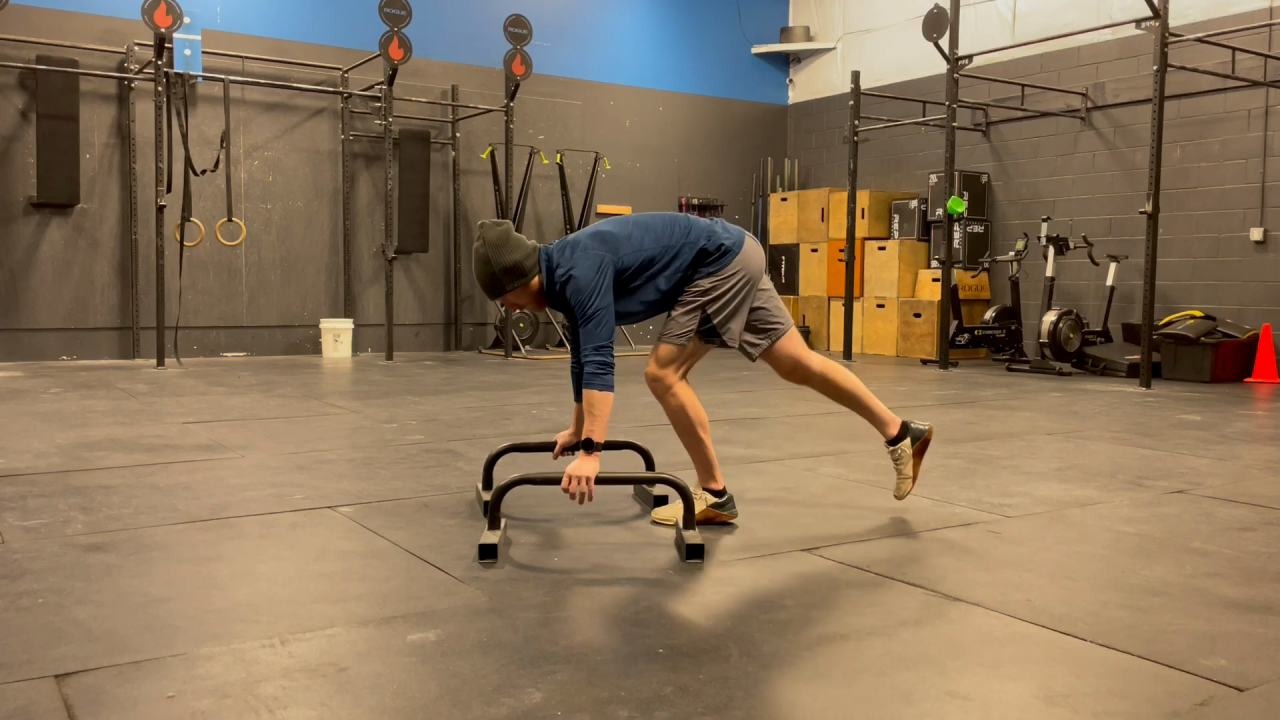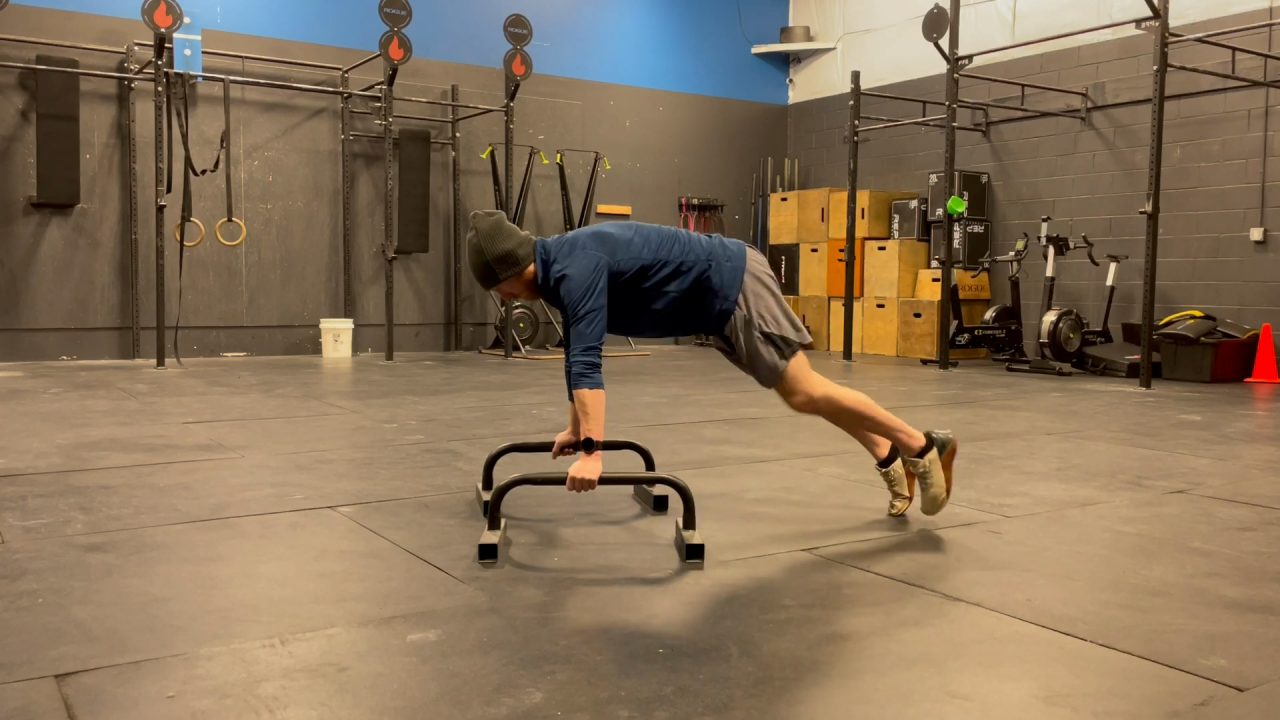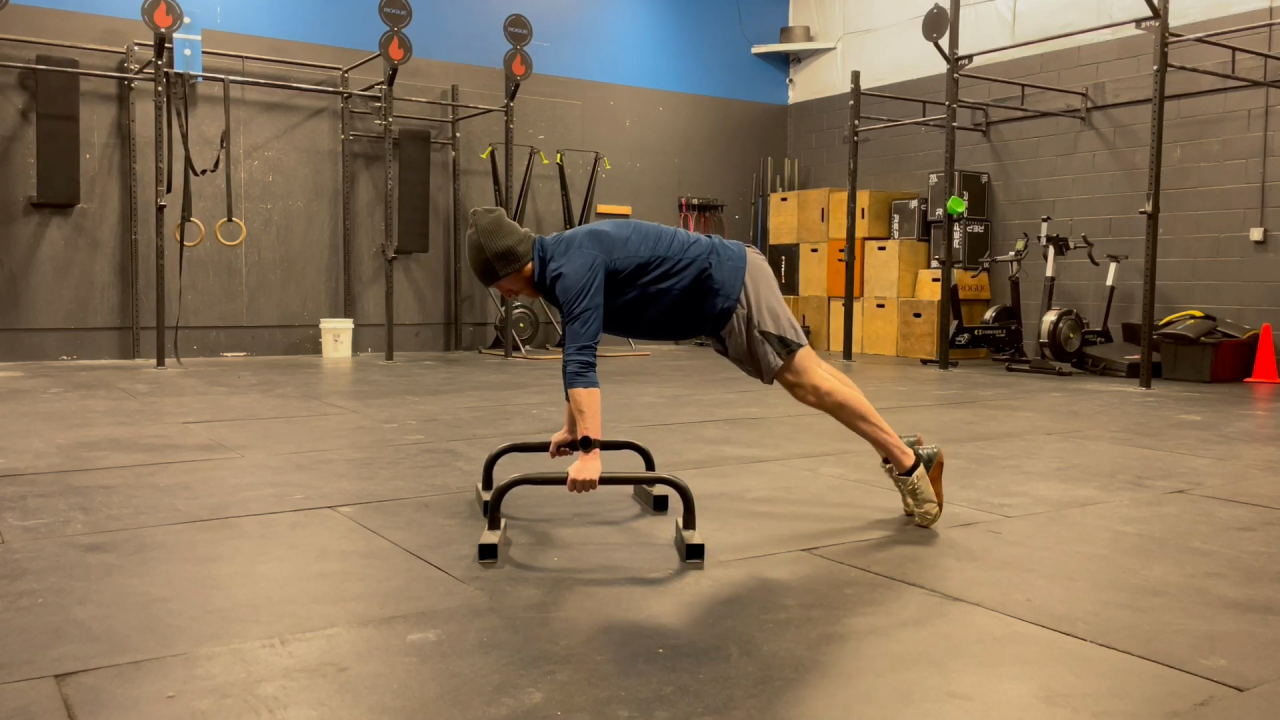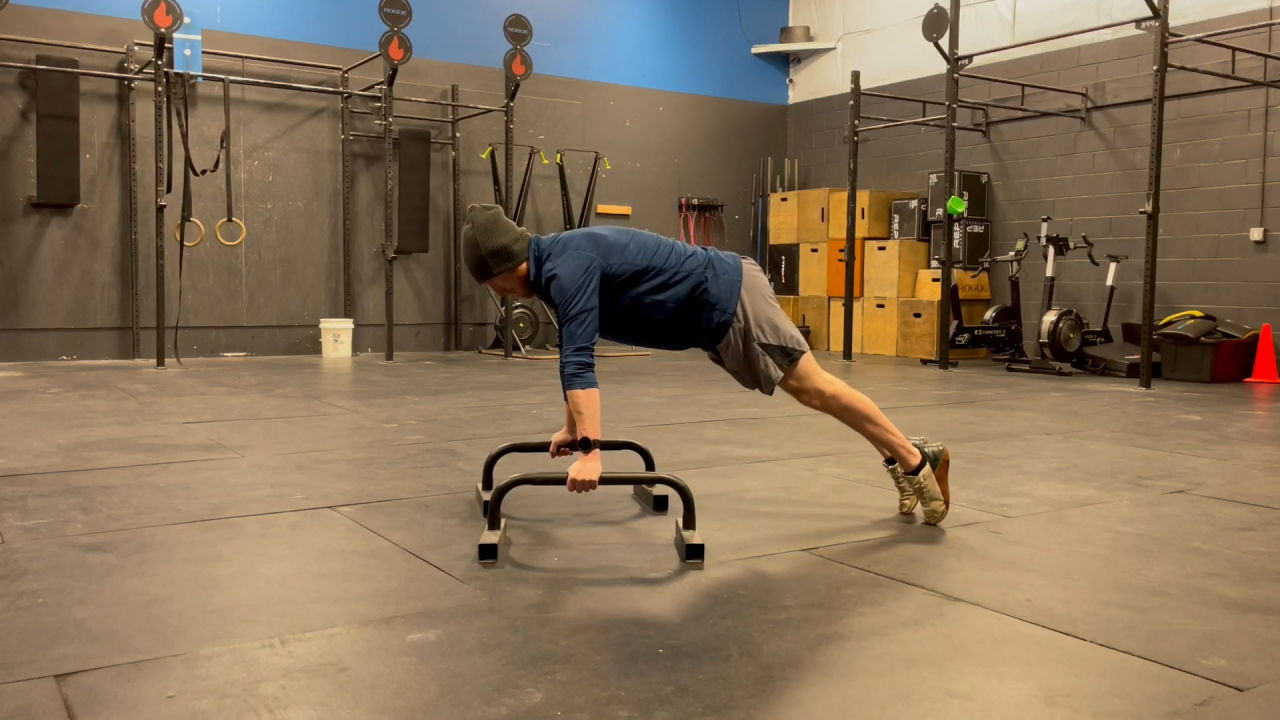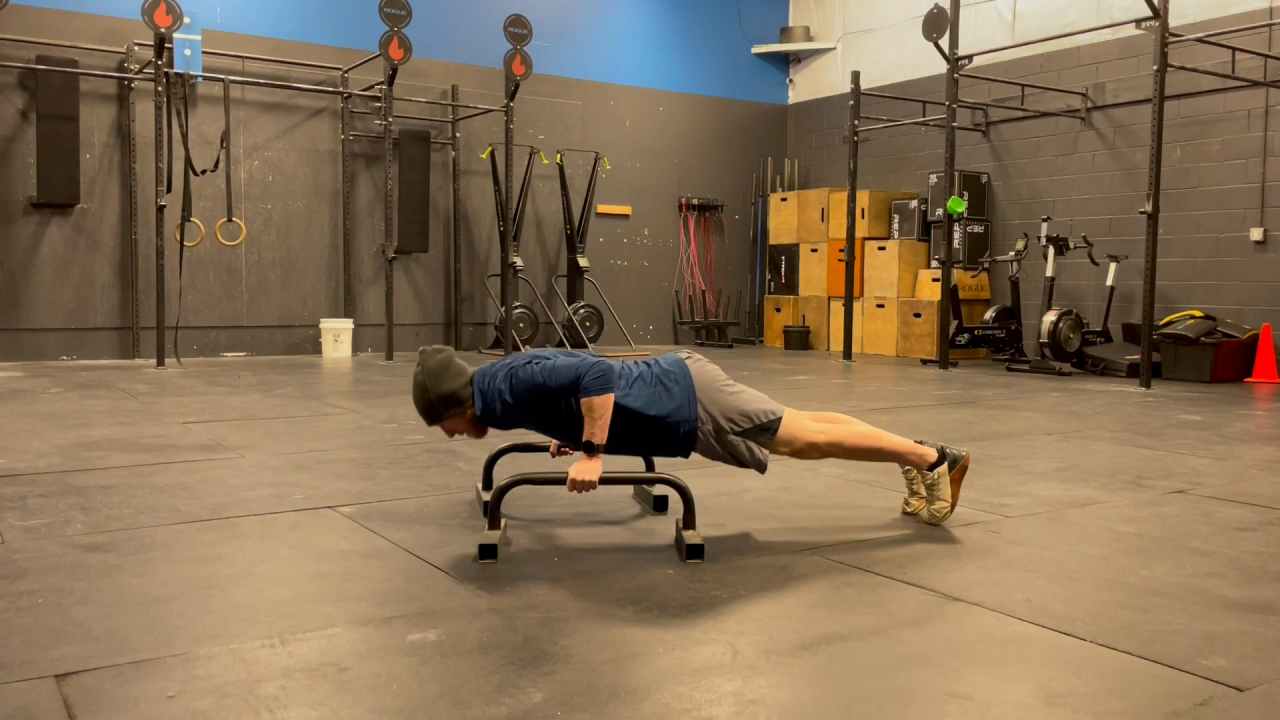
dt=1s
person 1, frame 1
left shoulder: (580, 272)
right shoulder: (566, 276)
left elbow: (599, 363)
right elbow: (584, 356)
left wrist: (589, 453)
right wrist: (578, 429)
left hip: (722, 259)
right hip: (734, 259)
left knee: (664, 374)
right knee: (798, 365)
left ankle: (715, 495)
right ankle: (900, 434)
person 1, frame 2
left shoulder: (575, 269)
right shoulder: (563, 270)
left elbow: (588, 363)
right elbow: (578, 354)
left wrist: (591, 453)
right wrist: (575, 429)
left hip: (731, 283)
right hip: (724, 294)
left knee: (803, 391)
right knee: (798, 386)
left ankle: (922, 446)
right ankle: (888, 457)
person 1, frame 3
left shoulder: (572, 267)
right shoulder: (561, 265)
left elbow: (581, 359)
right elbow: (577, 353)
left wrist: (590, 452)
right wrist: (571, 428)
left hip: (731, 284)
right hip: (721, 297)
left knee: (812, 382)
right knee: (806, 376)
left ankle: (911, 463)
right ankle: (893, 452)
person 1, frame 4
left shoulder: (565, 267)
right shoulder: (557, 264)
left elbow: (578, 361)
right elbow: (578, 354)
left wrist: (590, 452)
right wrist: (574, 427)
left hip: (726, 298)
right hip: (716, 311)
left knee: (814, 388)
right knee: (809, 388)
left ankle: (918, 461)
right ankle: (897, 457)
person 1, frame 5
left shoulder: (509, 391)
right shoulder: (505, 382)
left elbow: (597, 374)
right elbow: (577, 369)
left wrist: (592, 454)
right wrist: (571, 429)
left hip: (688, 402)
right hip: (677, 383)
left knee: (809, 439)
right knee: (801, 428)
left ankle: (932, 459)
right ankle: (915, 456)
